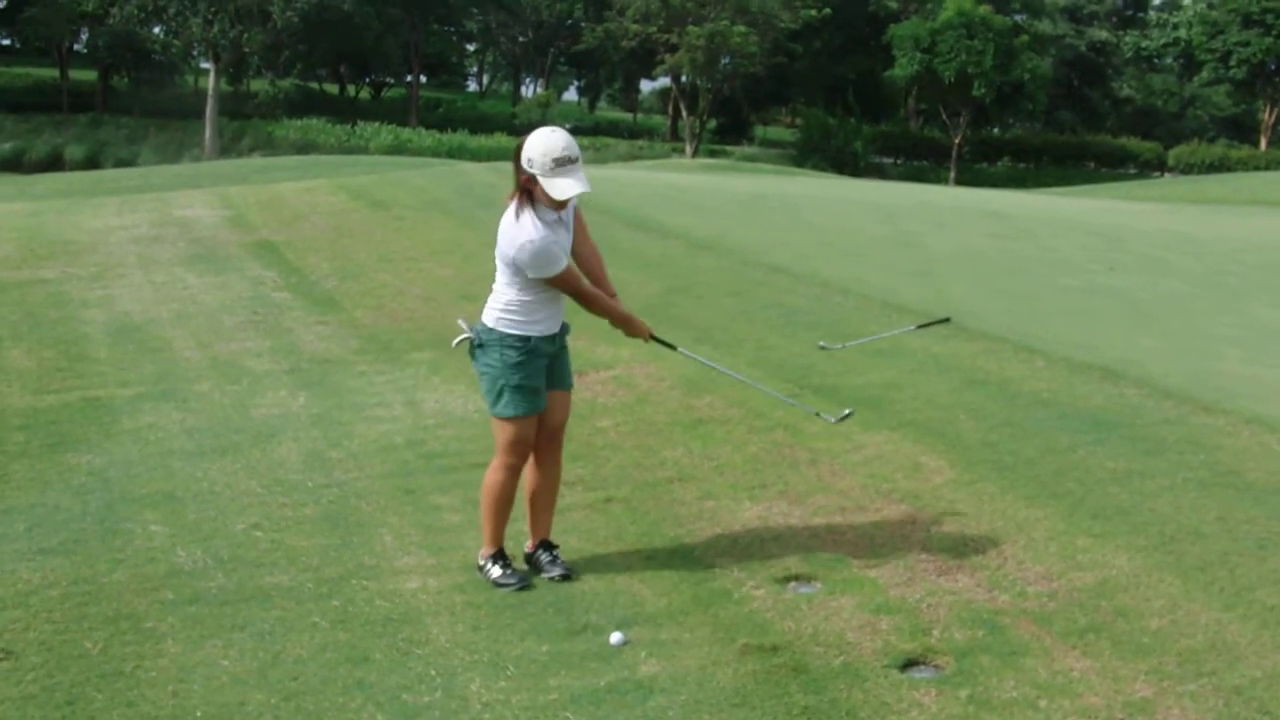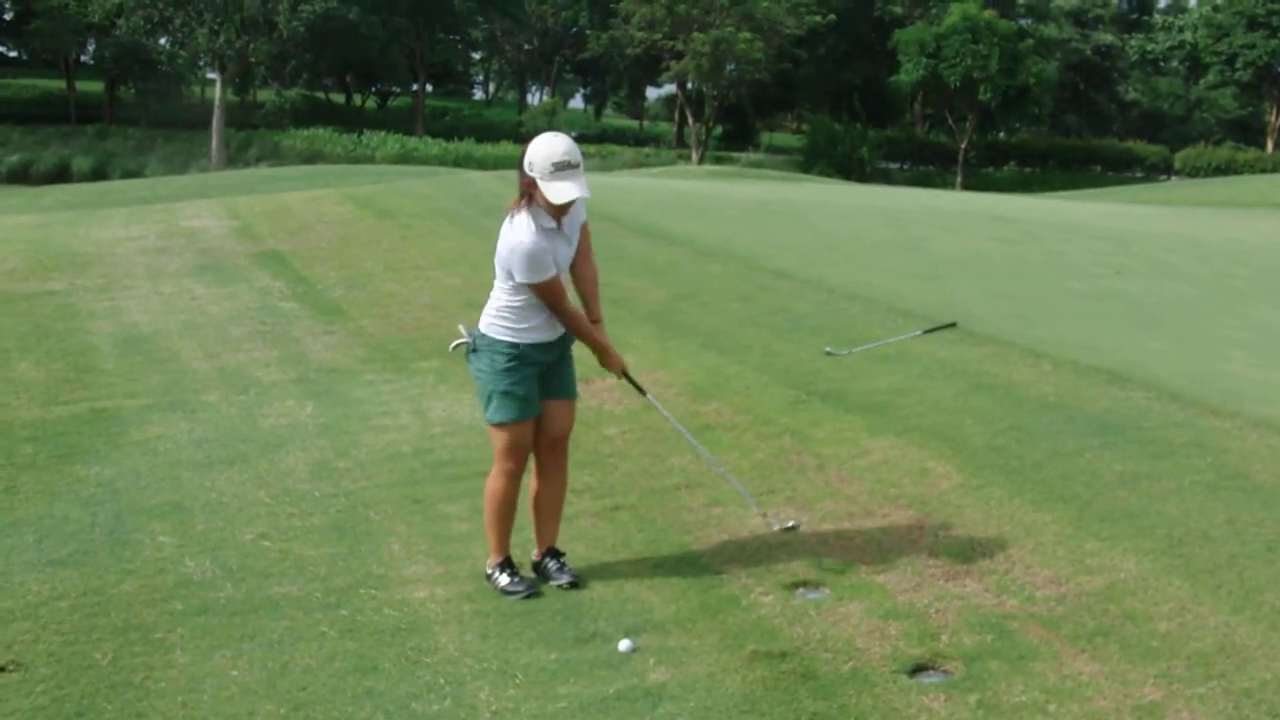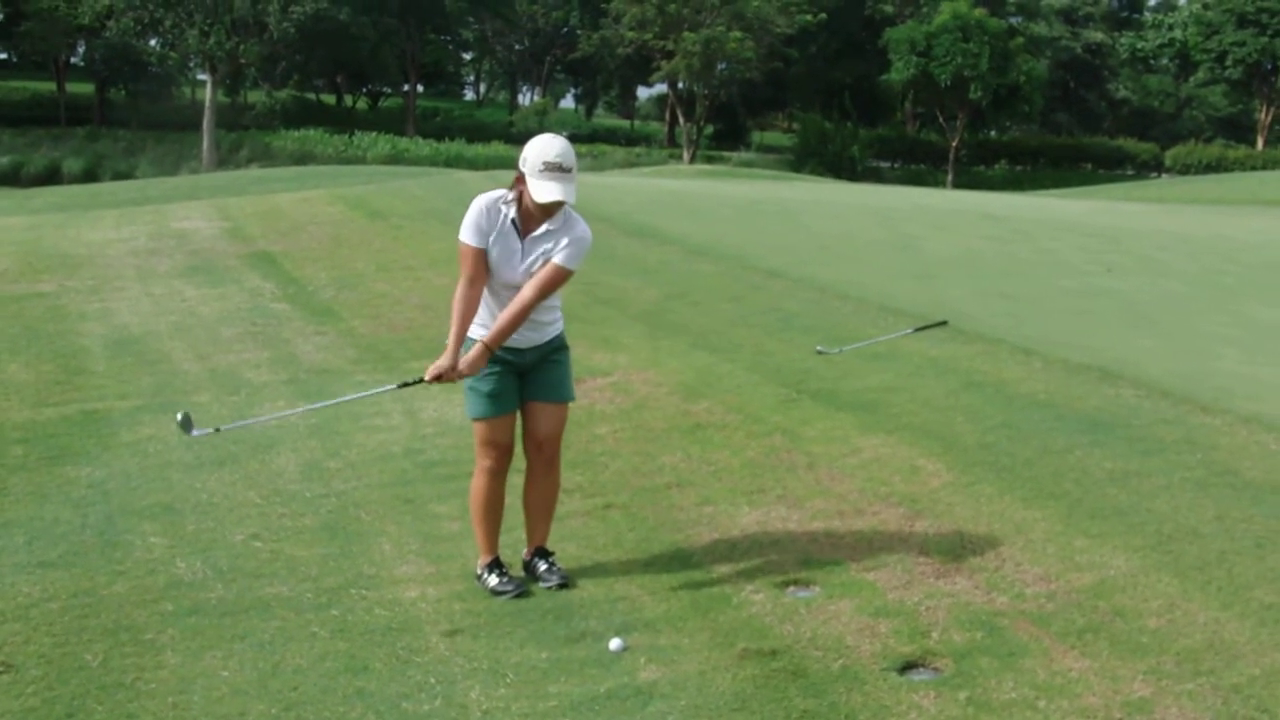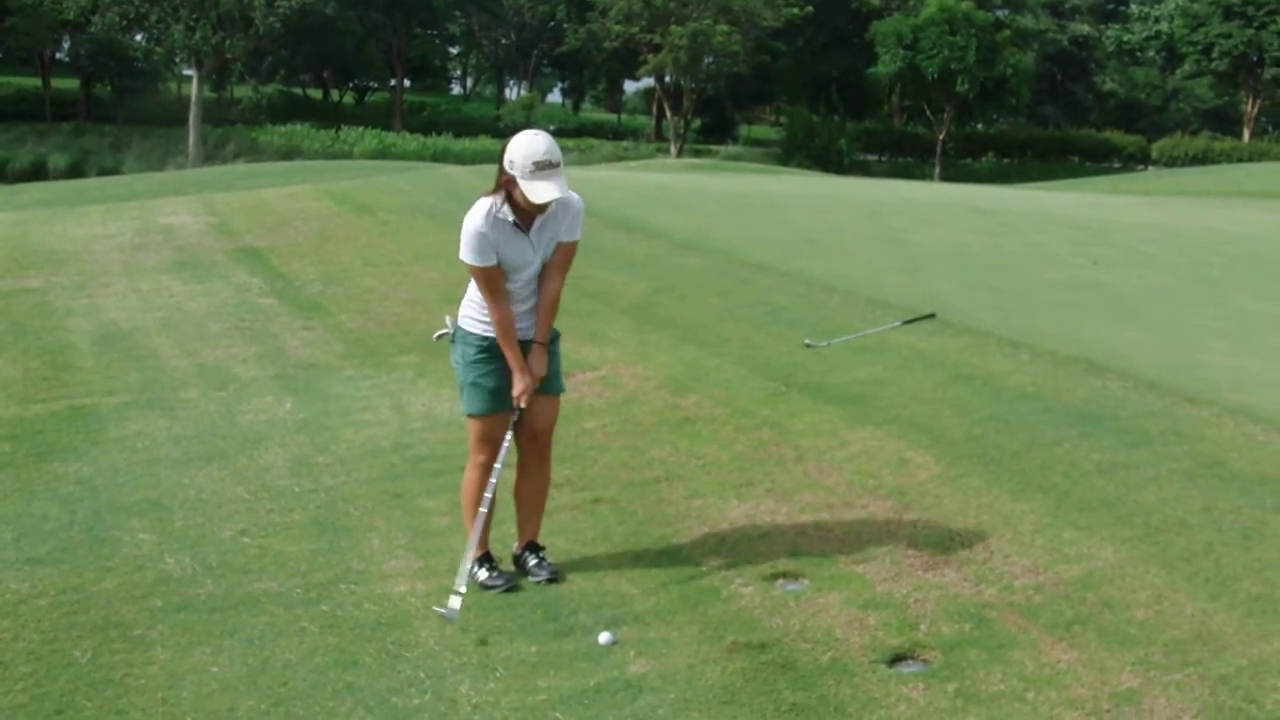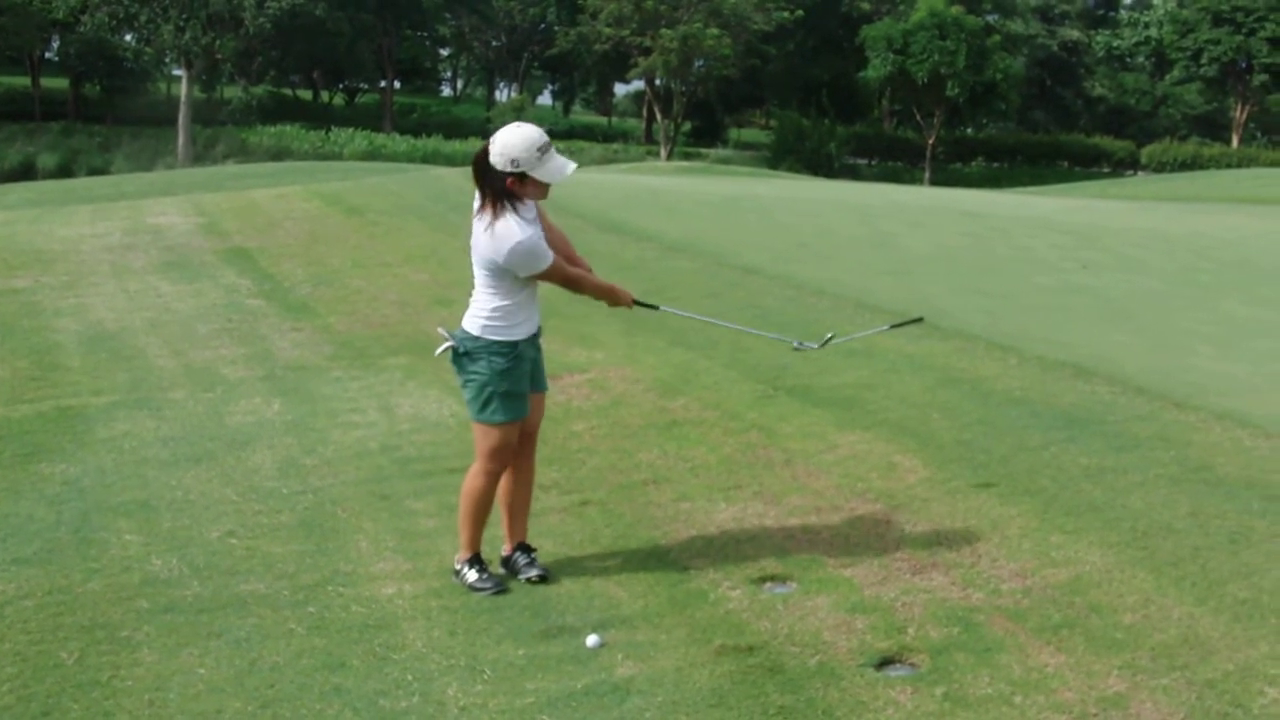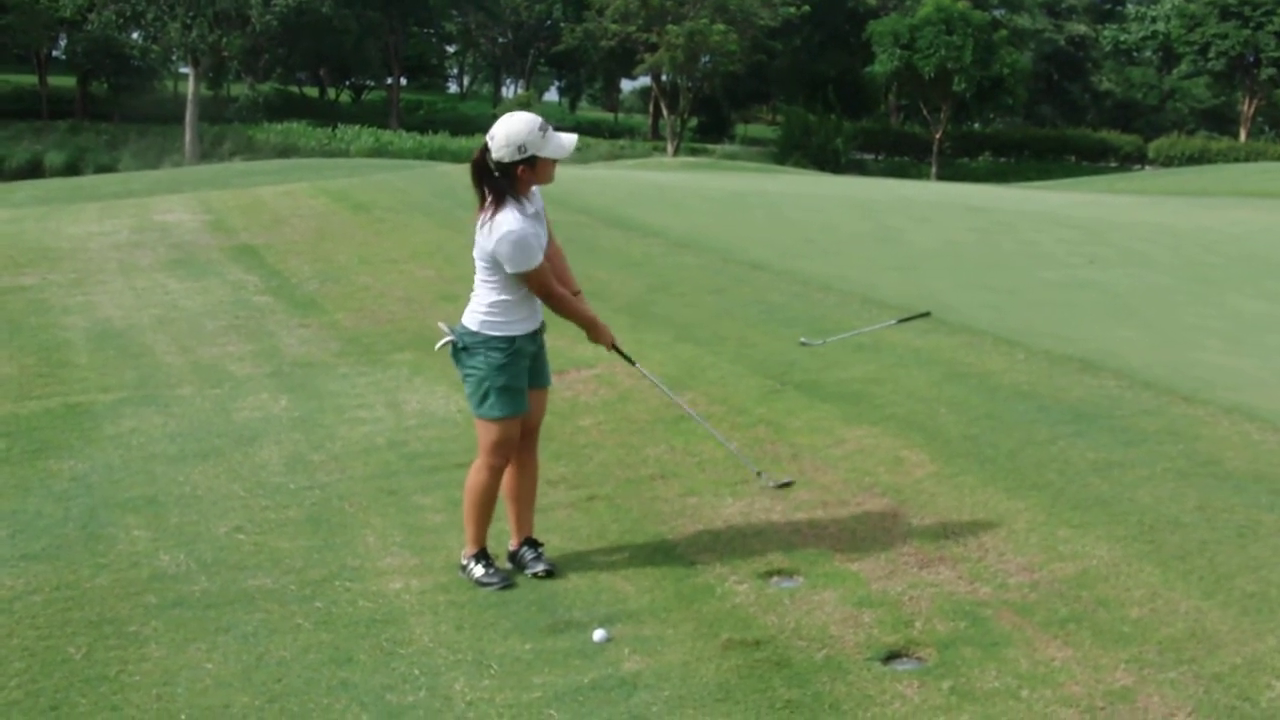
dt=0.4s
person 1, frame 1
left shoulder: (553, 192)
right shoulder: (532, 240)
left elbow: (582, 241)
right elbow: (582, 293)
left wrist: (614, 300)
right wrist: (625, 321)
left hip: (548, 335)
right hip: (511, 345)
left knee: (550, 440)
right knee: (514, 452)
left ankle: (539, 544)
right ankle: (490, 553)
person 1, frame 2
left shoulder: (573, 202)
right shoulder: (525, 240)
left elbow: (583, 265)
right elbow: (562, 308)
left wrist: (597, 324)
right wrist: (605, 352)
left hip: (553, 344)
right hip: (506, 349)
left knee: (555, 448)
right knee: (512, 460)
left ankle: (547, 552)
right ankle: (497, 563)
person 1, frame 3
left shoulder: (576, 234)
right shoulder: (486, 208)
left elbow: (530, 300)
right elbow: (470, 285)
left wrist: (480, 353)
right wrist: (453, 350)
left hip: (545, 349)
right hip: (492, 351)
left knee: (545, 451)
right knee: (494, 459)
left ankle: (537, 552)
right ankle: (488, 562)
person 1, frame 4
left shoulder: (570, 208)
right shoulder: (481, 224)
left elbow: (552, 286)
right elbow: (496, 304)
left wrist: (540, 350)
right wrist: (517, 370)
left hip: (535, 338)
right hip: (485, 343)
left knee: (538, 444)
right knee: (487, 451)
left ankle: (528, 546)
right ankle: (479, 556)
person 1, frame 5
left shoulder: (508, 194)
right shoulder: (516, 239)
left elbow: (549, 229)
right elbow: (568, 279)
left wrist: (594, 276)
right wrist: (612, 293)
left hip: (519, 339)
right hip: (493, 350)
left knee: (524, 447)
right knee: (494, 457)
left ankle: (516, 547)
right ankle: (466, 558)
person 1, frame 6
left shoulder: (526, 194)
right shoulder: (511, 230)
left elbow: (551, 251)
right elbow: (548, 293)
left wrist: (579, 298)
right wrist: (593, 326)
left hip: (525, 336)
right hip: (494, 345)
left knee: (526, 441)
right knee: (497, 452)
left ankle: (522, 541)
right ankle: (473, 554)
